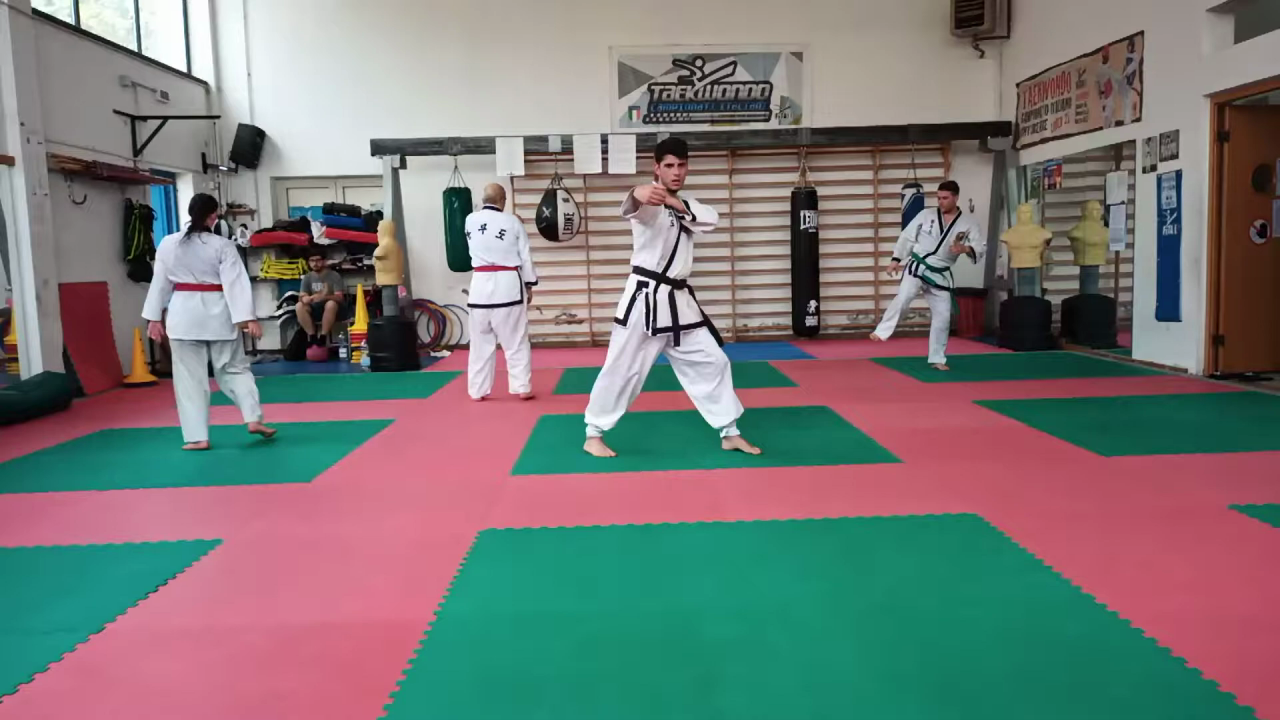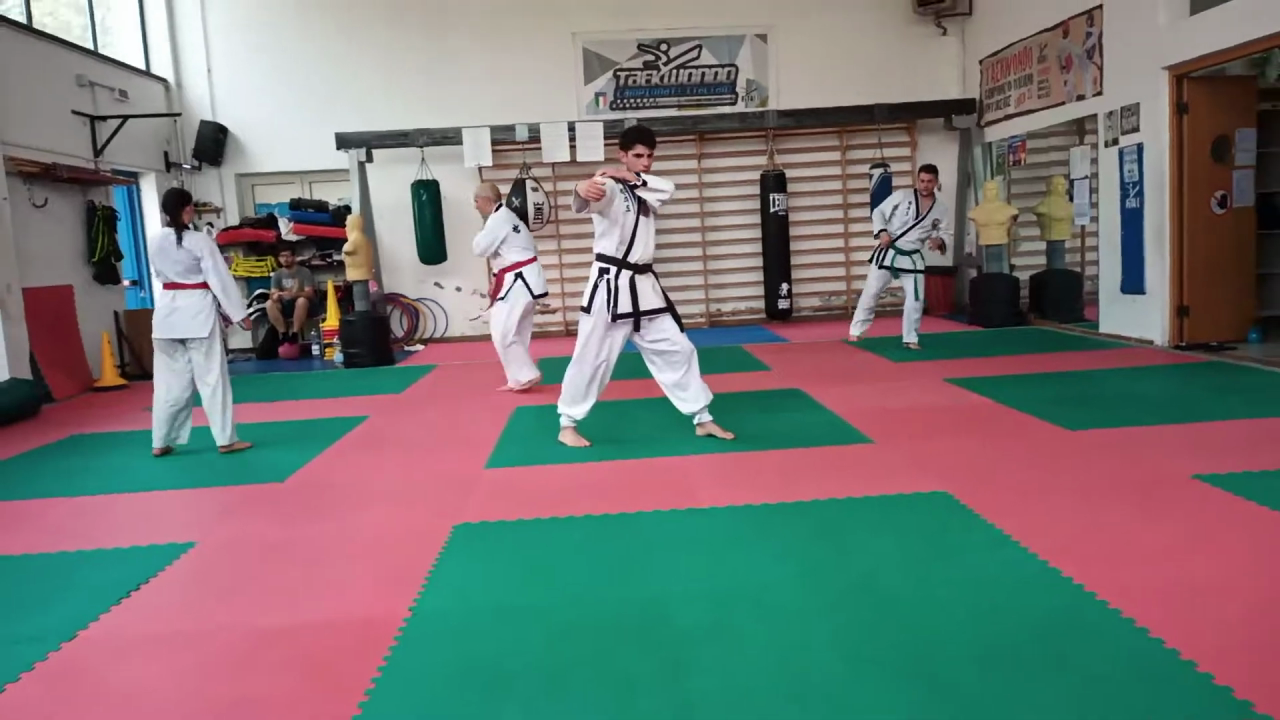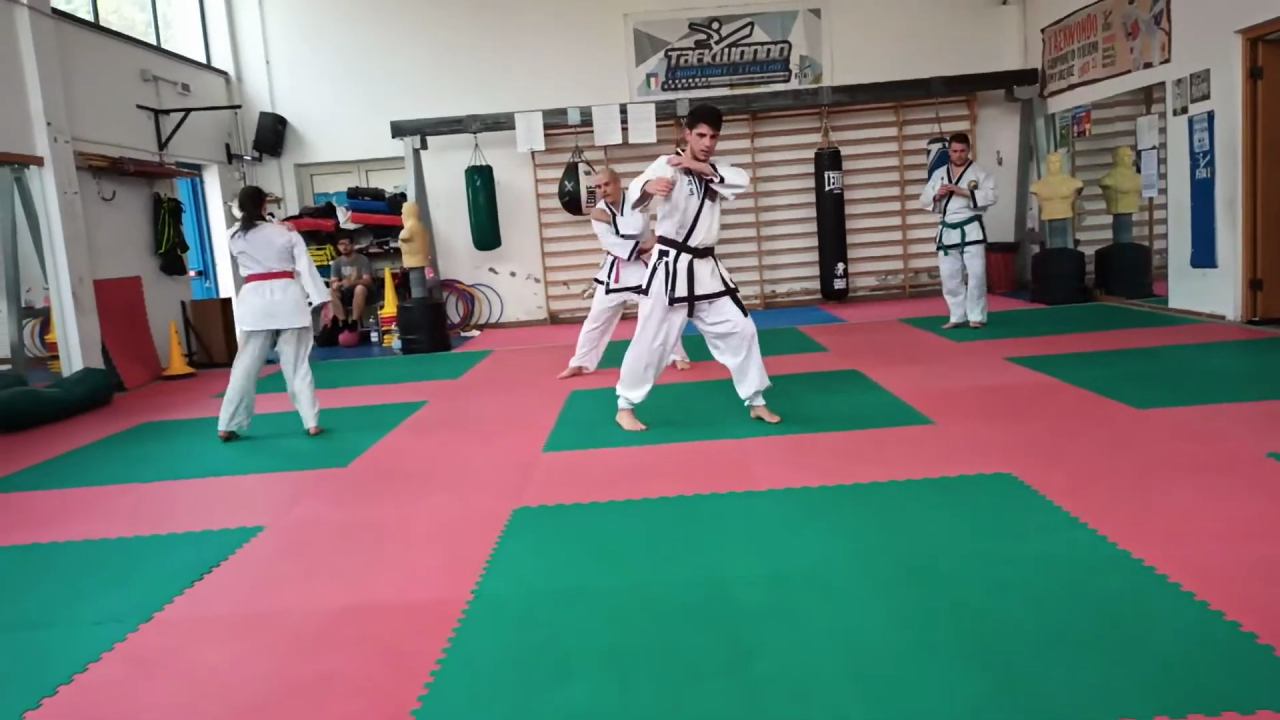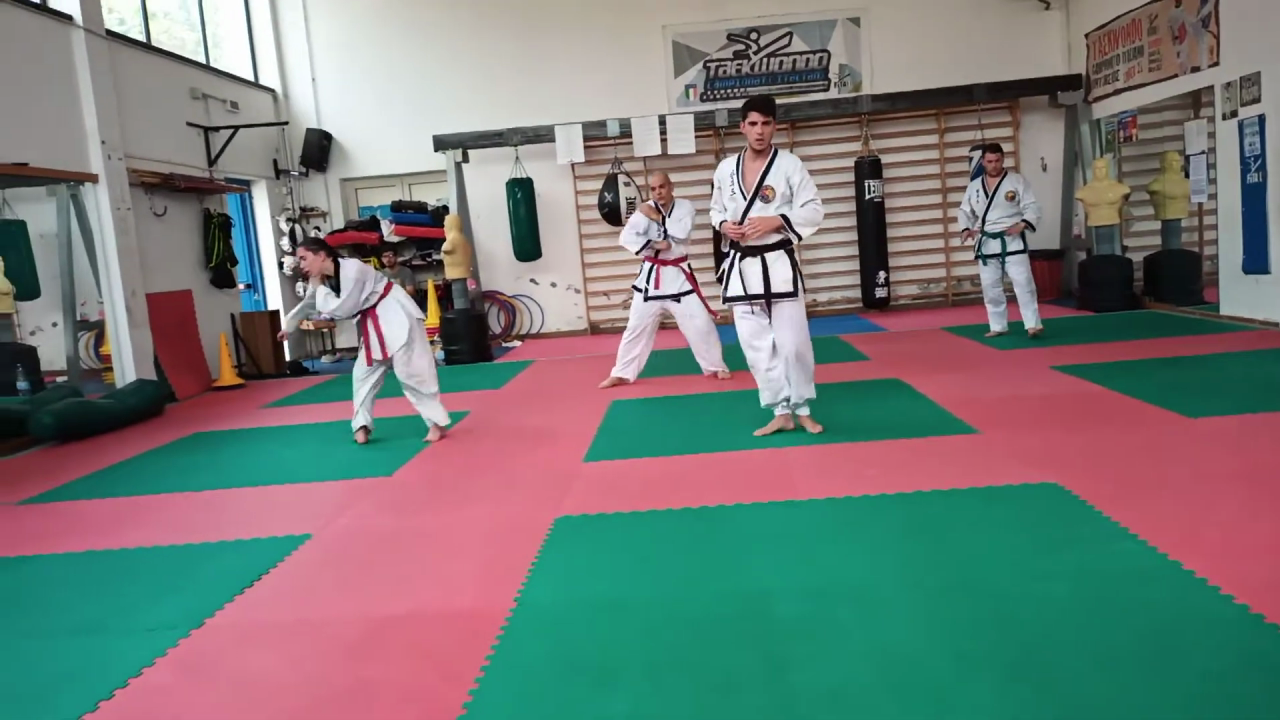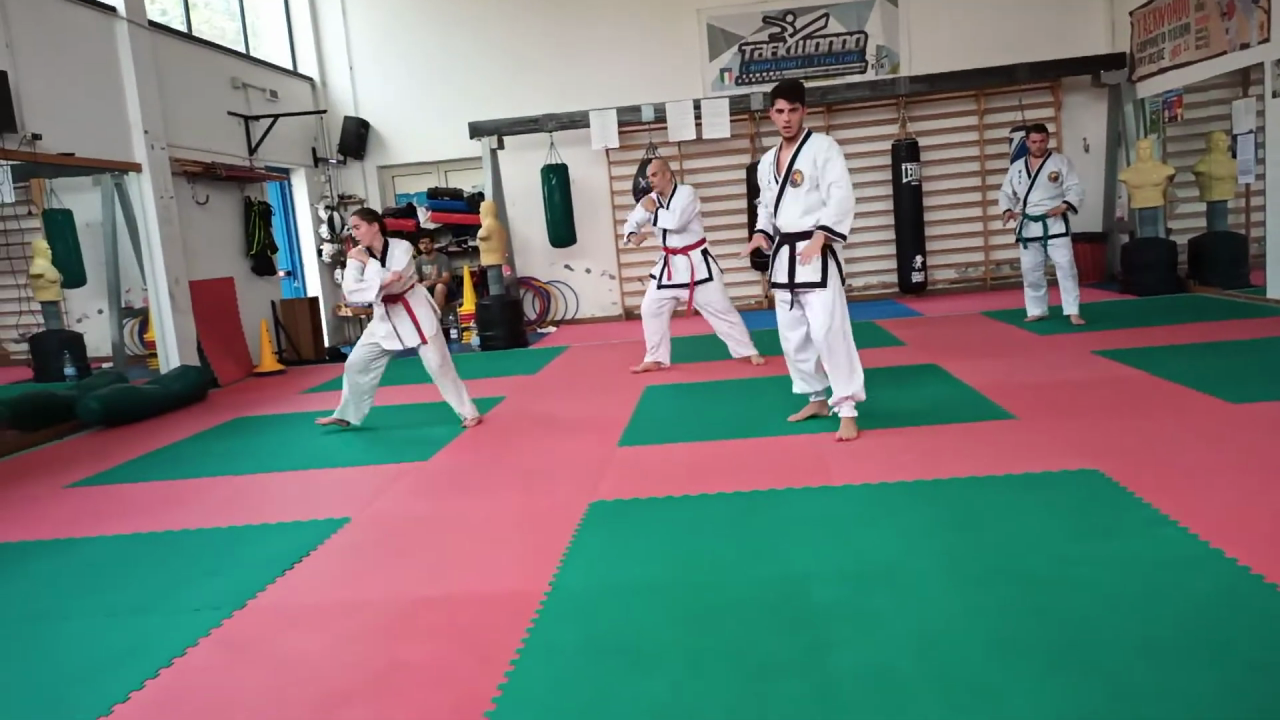
dt=0.5s
person 1, frame 1
left shoulder: (683, 203)
right shoulder: (652, 200)
left elbow: (710, 219)
right elbow: (633, 207)
left wrist: (677, 203)
right wrist: (637, 194)
left hip: (679, 299)
right hip: (646, 297)
left knee: (712, 362)
right knee: (623, 369)
left ankle: (730, 433)
right ankle: (594, 434)
person 1, frame 2
left shoulder: (641, 187)
right shoulder: (607, 185)
left elbow: (668, 190)
right elbow: (585, 201)
left wrist: (632, 177)
right wrist: (582, 188)
left hip: (644, 284)
right hip: (611, 284)
left knee: (677, 349)
right knee: (591, 357)
left ankle: (702, 419)
right ankle: (567, 425)
person 1, frame 3
left shoulder: (714, 169)
right shoulder: (667, 166)
left elbow: (741, 182)
right elbow: (636, 194)
left wrist: (704, 169)
right wrist: (649, 187)
left hip: (707, 268)
right hip: (672, 267)
left knee: (740, 330)
right knee: (652, 341)
left ankle: (755, 401)
right ankle: (626, 407)
person 1, frame 4
left shoulder: (789, 165)
right shoulder: (726, 169)
left elbow: (814, 210)
right elbow: (717, 209)
left wrist: (775, 221)
right wrist: (724, 226)
left hip: (778, 264)
right hip: (741, 267)
left knee: (793, 342)
right knee: (756, 347)
left ankle: (801, 409)
right ankle: (781, 413)
person 1, frame 5
left shoulder: (823, 146)
right shoulder: (767, 161)
left elbow: (841, 194)
left wrist: (821, 236)
right wrist: (762, 235)
left hip: (817, 253)
right hip: (784, 255)
left knee: (829, 331)
right knee: (793, 335)
left ankle: (847, 410)
right ankle: (817, 398)
person 2, frame 1
left shoulder: (168, 244)
right shoulder: (223, 245)
left elbow: (160, 283)
right elbow: (237, 283)
left wrist: (154, 318)
right wrist: (249, 317)
left hip: (183, 315)
right hip: (218, 315)
left knee: (190, 379)
right knee: (235, 369)
left ankle: (197, 437)
right ankle: (253, 418)
person 2, frame 2
left shoulder: (154, 242)
right shoulder: (200, 241)
right elbow: (221, 279)
right wrist: (240, 314)
left hip: (165, 314)
right hip: (198, 312)
left knee: (170, 382)
right knee: (212, 378)
left ankle: (161, 442)
right ankle: (226, 440)
person 2, frame 3
left shoulder: (234, 237)
right shoulder: (287, 233)
right elbow: (306, 268)
right wrist: (322, 299)
left hip: (255, 303)
right hip: (290, 301)
left knee: (245, 367)
right knee: (298, 367)
left ankle: (229, 425)
right ankle: (311, 422)
person 2, frame 4
left shoulder: (352, 270)
right shoulder: (325, 278)
left elbow: (342, 310)
right elbow: (308, 304)
left wrist: (319, 289)
right wrist: (289, 325)
left hip: (394, 313)
right hip: (375, 321)
left knee: (410, 371)
right knee: (364, 374)
left ankle: (437, 422)
right ankle: (363, 426)
person 2, frame 5
left shoulder: (402, 247)
right shoulder: (357, 256)
left elbow: (399, 279)
right elbow: (353, 291)
left wrist: (367, 262)
right wrist: (384, 282)
left hip: (414, 311)
right hip: (385, 317)
left knee: (437, 364)
right knee: (357, 364)
left ankle: (469, 412)
right ankle: (346, 415)
person 3, frame 1
left shoulder: (470, 220)
right shoulder: (513, 222)
right elbow: (526, 257)
right wrist: (529, 285)
left hip: (481, 285)
right hip: (508, 284)
left knee: (480, 343)
right knee: (516, 341)
left ankle: (478, 390)
right ankle: (522, 387)
person 3, frame 2
left shoulder: (498, 219)
right shoulder: (504, 216)
left elbow: (481, 249)
left wrist: (483, 233)
right wrist: (498, 277)
left hip: (521, 281)
right hip: (524, 279)
left knee: (503, 333)
right knee: (515, 333)
left ankle: (526, 376)
right ankle: (518, 379)
person 3, frame 3
right shoulder: (599, 213)
left elbow: (637, 228)
right elbow: (612, 244)
left wrist: (611, 219)
right wrist: (637, 247)
left hip: (643, 265)
right hip: (617, 270)
right knee: (597, 318)
left ankle: (677, 356)
right ankle: (580, 363)
person 3, frame 4
left shoulder: (685, 206)
right shoulder: (644, 211)
left elbow: (683, 232)
right elbow: (627, 237)
left wrist: (658, 218)
right wrist: (652, 245)
left hip: (679, 274)
right hip: (652, 276)
left knee: (701, 323)
right knee: (637, 327)
left ankle: (717, 367)
right ankle: (622, 373)
person 3, frame 5
left shoulder: (687, 193)
right shoulder: (651, 199)
left elbow: (676, 222)
right elbow: (633, 221)
left wrist: (654, 209)
right wrist: (630, 236)
left hip: (695, 261)
right hip: (670, 264)
left knee: (720, 308)
right knee: (651, 310)
left ankle: (750, 351)
right ankle: (655, 358)
person 4, frame 1
left shoulder: (969, 222)
right shoulder: (926, 215)
left elbow: (980, 245)
right elbow: (906, 237)
left wrist: (965, 249)
right wrist: (897, 259)
left hip: (941, 274)
right hip: (918, 267)
left knee: (942, 317)
right knee: (904, 296)
left ankle: (937, 358)
right ankle: (882, 332)
person 4, frame 2
left shoulder: (940, 208)
right shoulder: (902, 195)
left elbow: (945, 233)
right elbow: (879, 213)
left wrist: (939, 241)
right wrist: (882, 232)
left hip: (912, 258)
right hip: (888, 253)
left knee: (915, 299)
right knee: (871, 291)
left ankle: (910, 338)
right ankle: (857, 330)
person 4, frame 3
left shoulder: (979, 171)
right shoulder: (939, 174)
left elbow: (990, 195)
right elbow: (924, 199)
left wrist: (963, 191)
right wrist: (936, 196)
left hip: (971, 230)
right hip: (947, 232)
left knee: (977, 274)
right knee: (949, 277)
left ankle: (975, 316)
right ankle: (957, 317)
person 4, frame 4
left shoulder: (1017, 181)
right shoulder: (974, 186)
left elbow: (1032, 207)
right elbow: (964, 212)
left wrist: (1022, 225)
right wrist: (966, 229)
left hip: (1012, 241)
right hip: (987, 243)
left knee: (1023, 282)
right knee: (990, 287)
left ankle: (1033, 324)
right ankle: (998, 326)
person 4, frame 5
left shoulder: (1061, 162)
right shoulder: (1017, 167)
left elbow: (1075, 189)
right elbow: (1006, 193)
left wrist: (1064, 206)
right wrist: (1007, 210)
left hip: (1054, 224)
right hip: (1028, 226)
left knee: (1066, 266)
right knee: (1031, 270)
left ankle: (1073, 312)
right ankle: (1037, 310)
